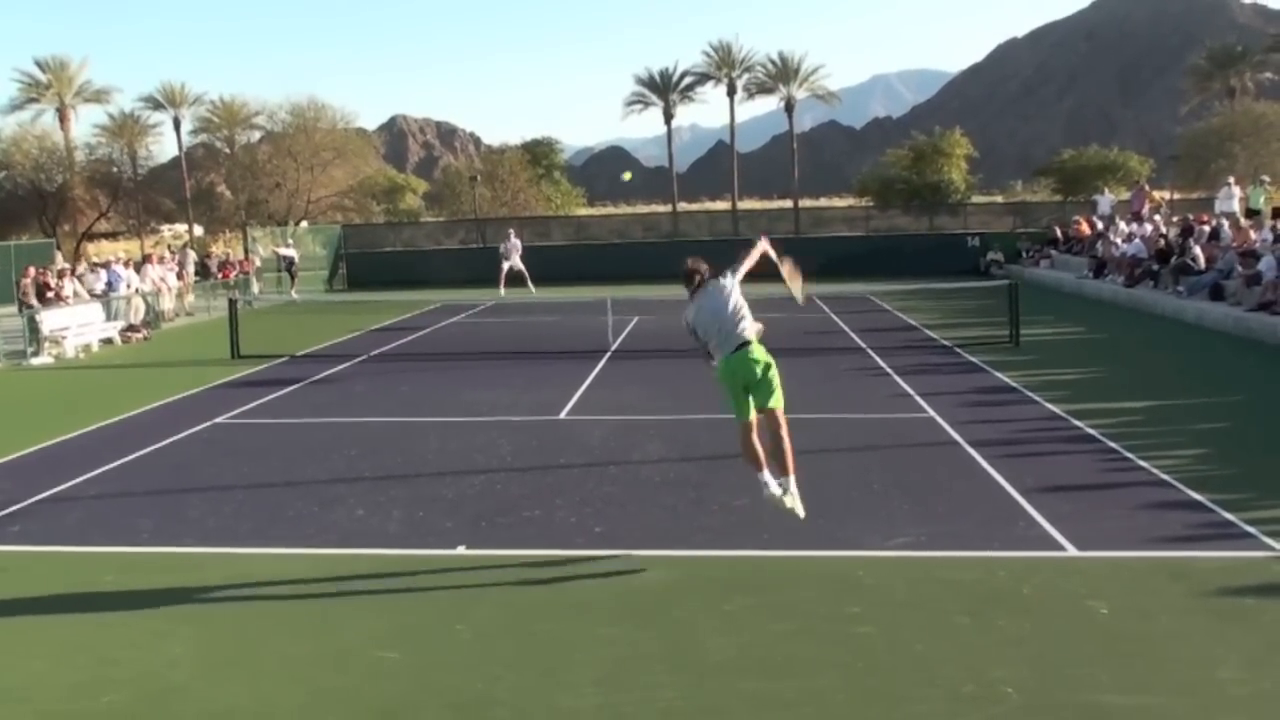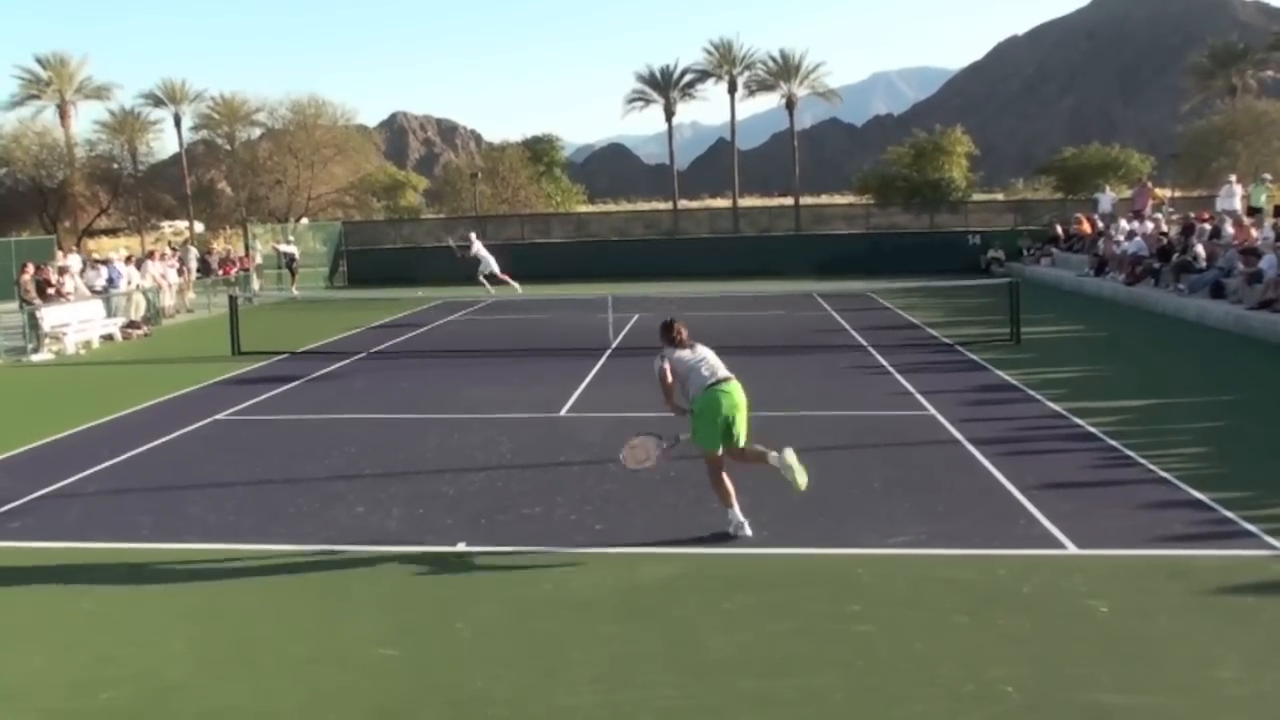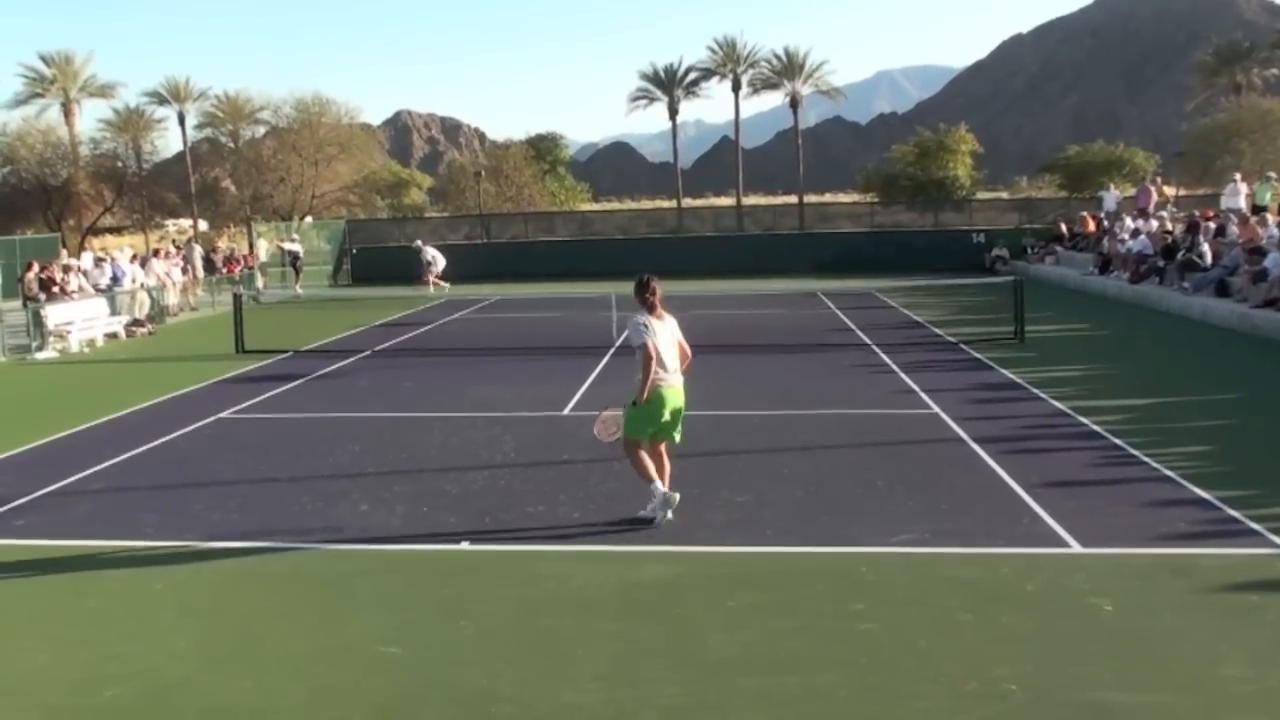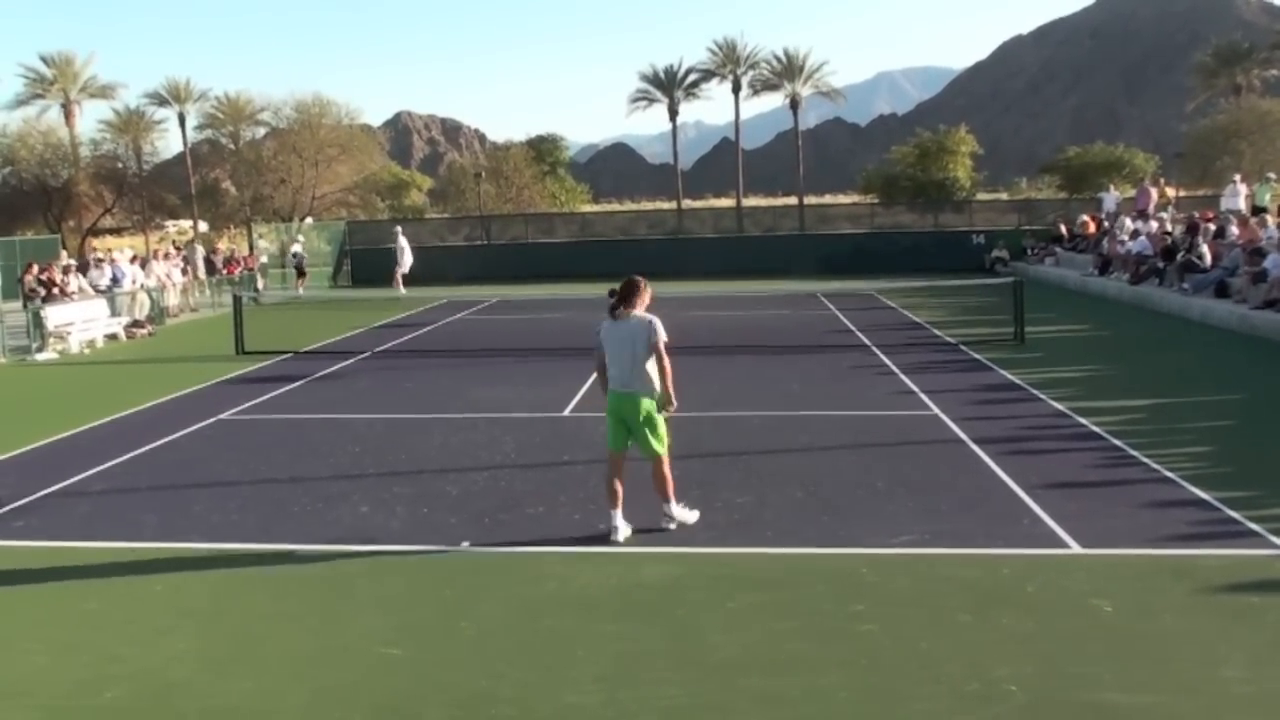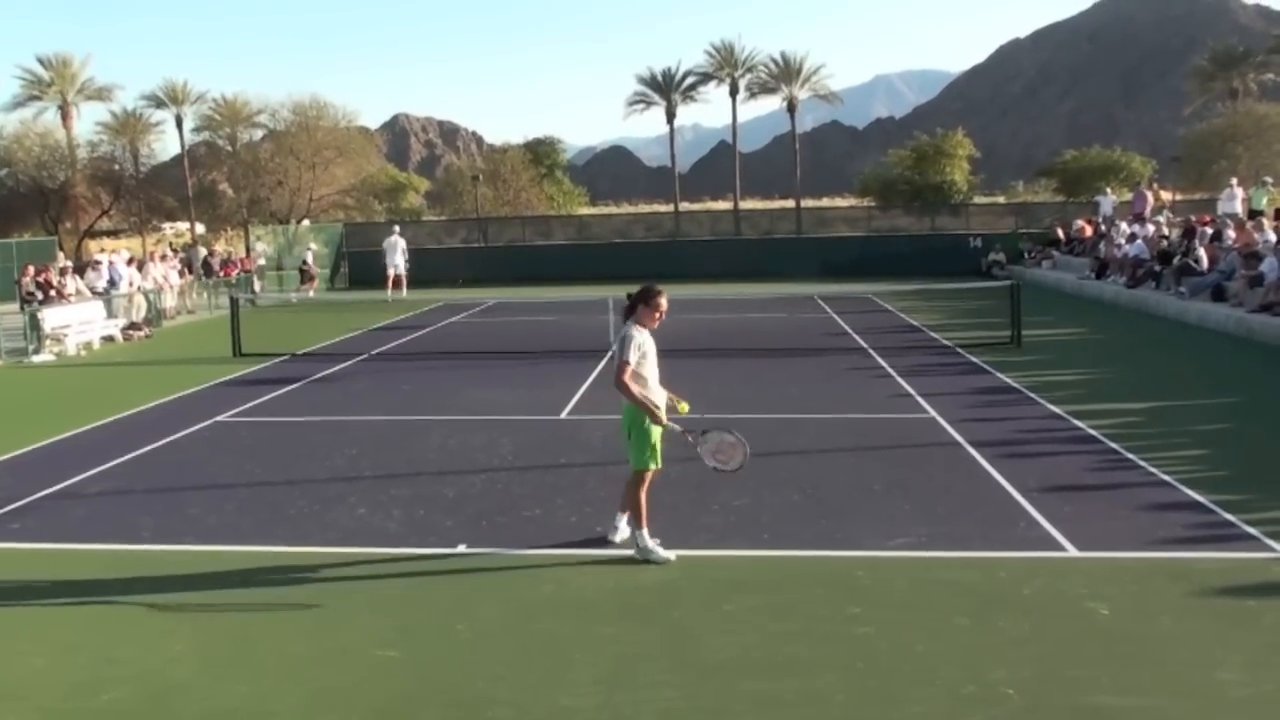
dt=0.5s
person 1, frame 1
left shoulder: (691, 315)
right shoulder: (723, 283)
left elbow: (711, 355)
right elbow: (751, 255)
right wrist: (764, 246)
left hip: (728, 370)
right hip: (752, 356)
left knee: (747, 428)
right knee: (776, 422)
left ankle: (767, 482)
right ankle: (789, 488)
person 1, frame 2
left shoulder: (663, 357)
right shoulder: (701, 350)
left elbow: (667, 382)
left wrist: (674, 406)
left hip: (707, 401)
right hip: (735, 394)
left knee: (714, 465)
right knee: (736, 452)
left ankle: (738, 521)
right ankle: (779, 458)
person 1, frame 3
left shoulder: (638, 323)
right shoulder: (670, 320)
left elbow: (650, 358)
right elbow: (687, 355)
left wrist: (641, 394)
left hip: (656, 393)
right hip: (676, 391)
left knee: (632, 445)
right knee: (658, 448)
left ankle: (662, 494)
right ankle: (661, 503)
person 1, frame 4
left shoulder: (605, 326)
right shoulder: (650, 322)
left elbow: (601, 368)
right elbow: (662, 361)
right wrist: (669, 394)
left hip: (615, 399)
right hip: (642, 399)
left knee: (616, 463)
right knee: (659, 458)
left ankle: (617, 525)
right ankle: (672, 512)
person 1, frame 5
left shoulder: (639, 332)
right shoulder: (633, 337)
right elbow: (621, 381)
left wrist: (662, 393)
right wrist: (650, 409)
left hip: (644, 412)
right hip: (642, 414)
left knee: (639, 472)
right knee: (642, 477)
left ankle: (620, 526)
right ankle: (643, 542)
